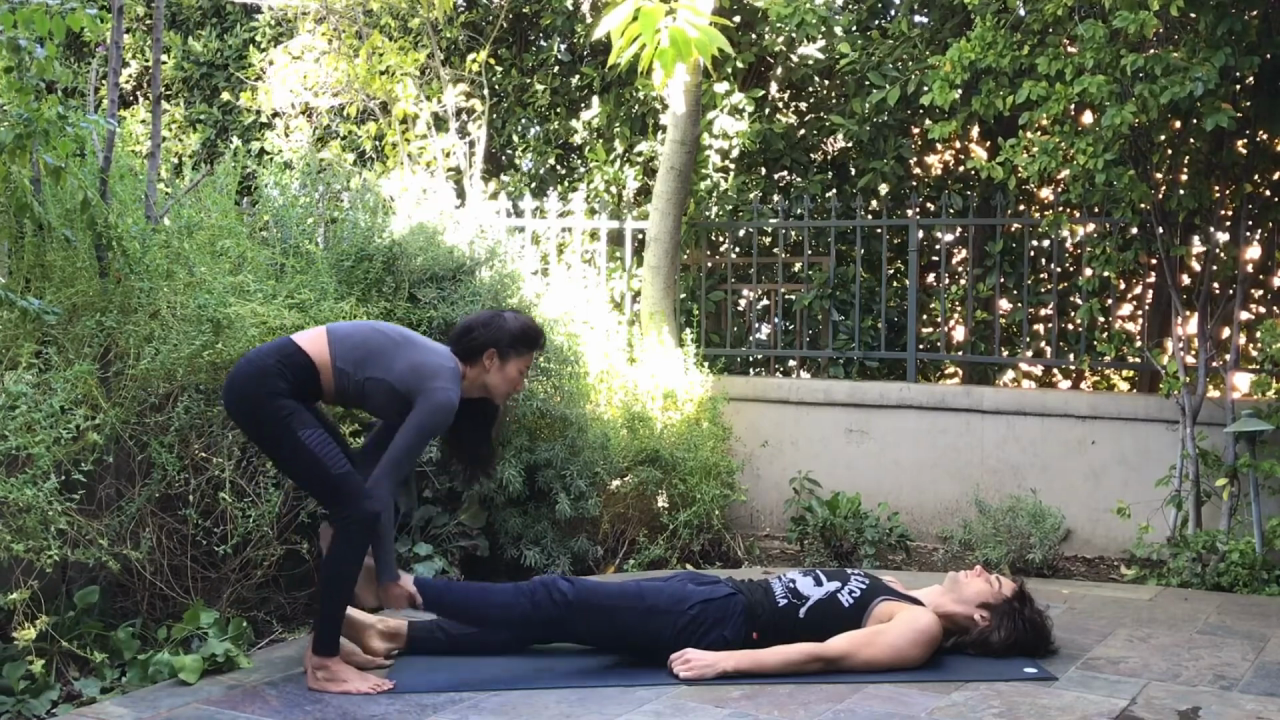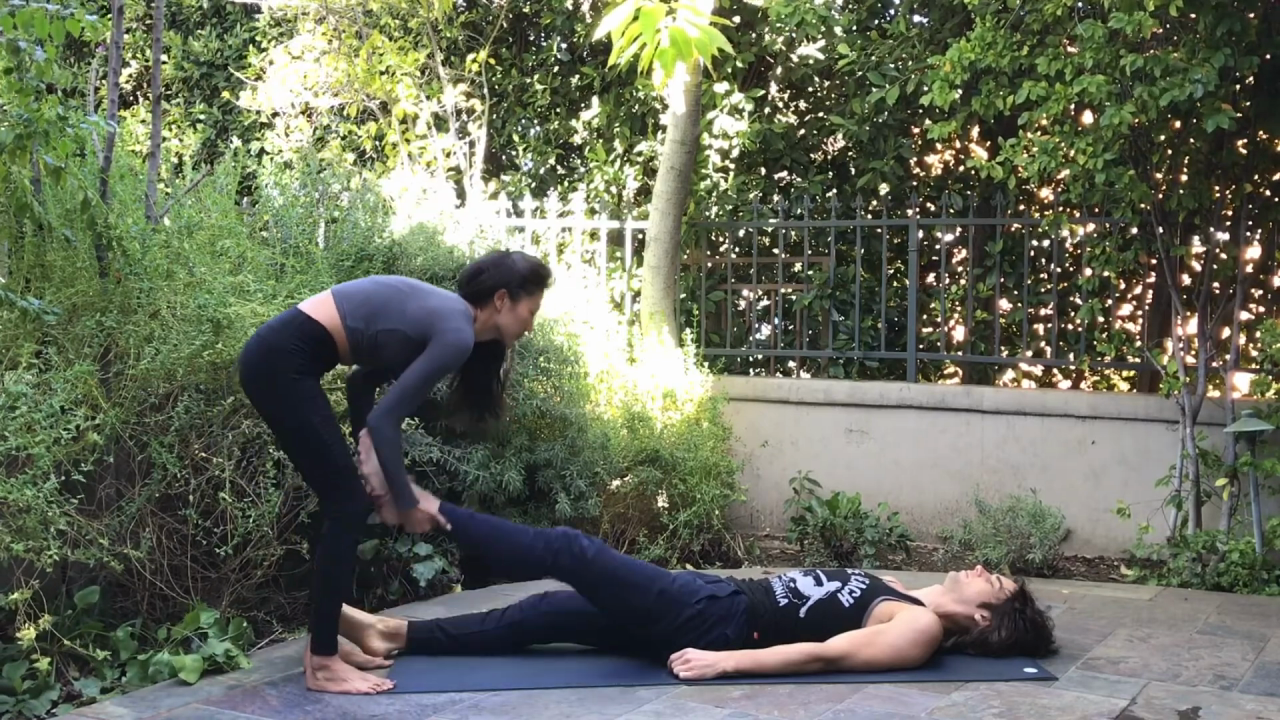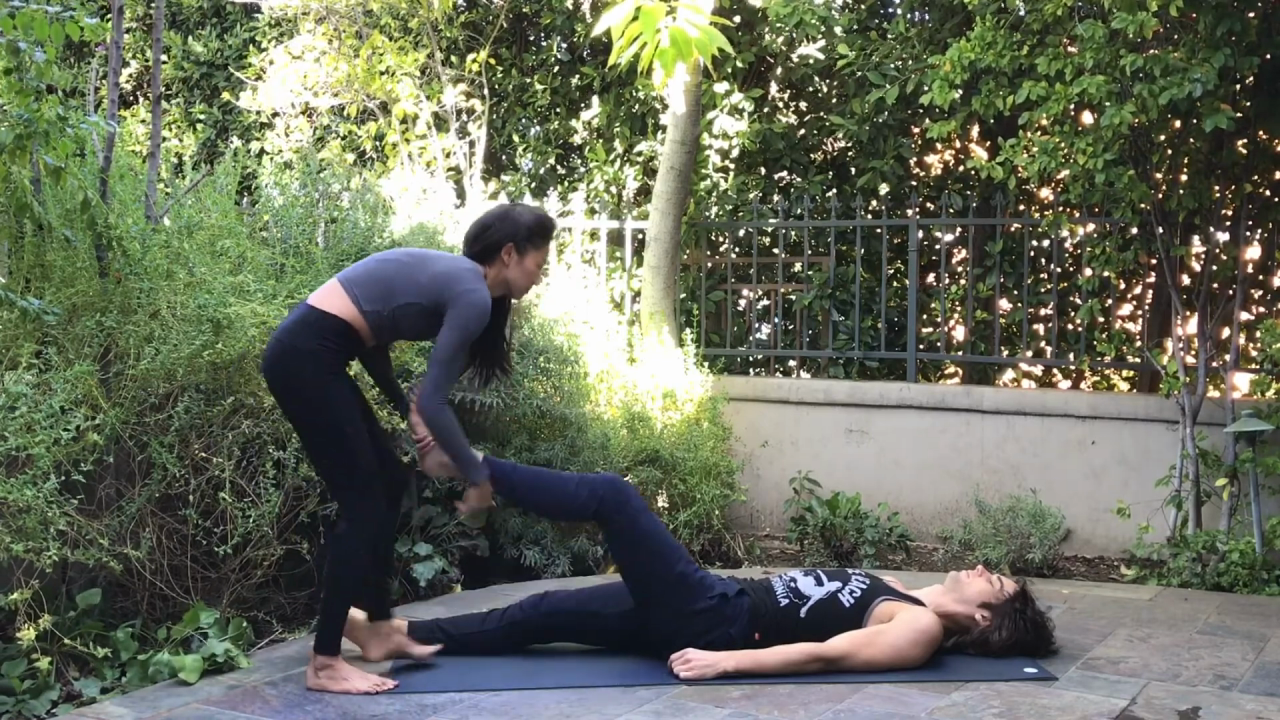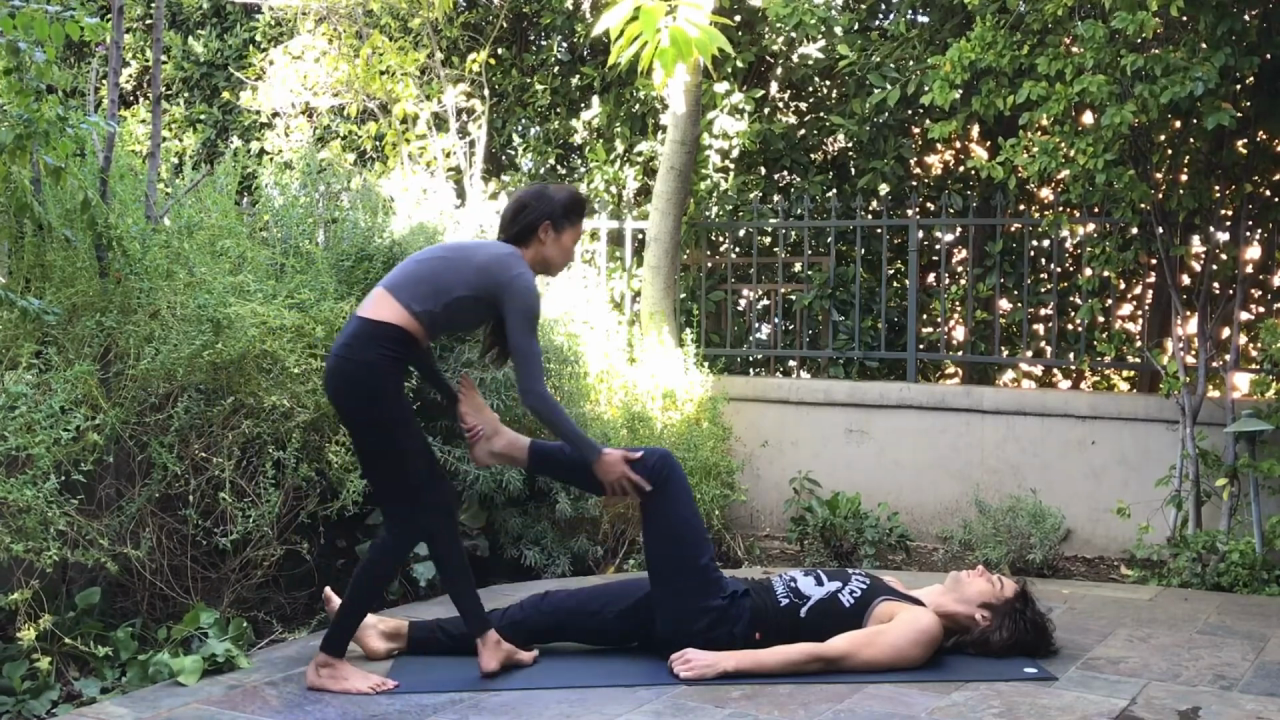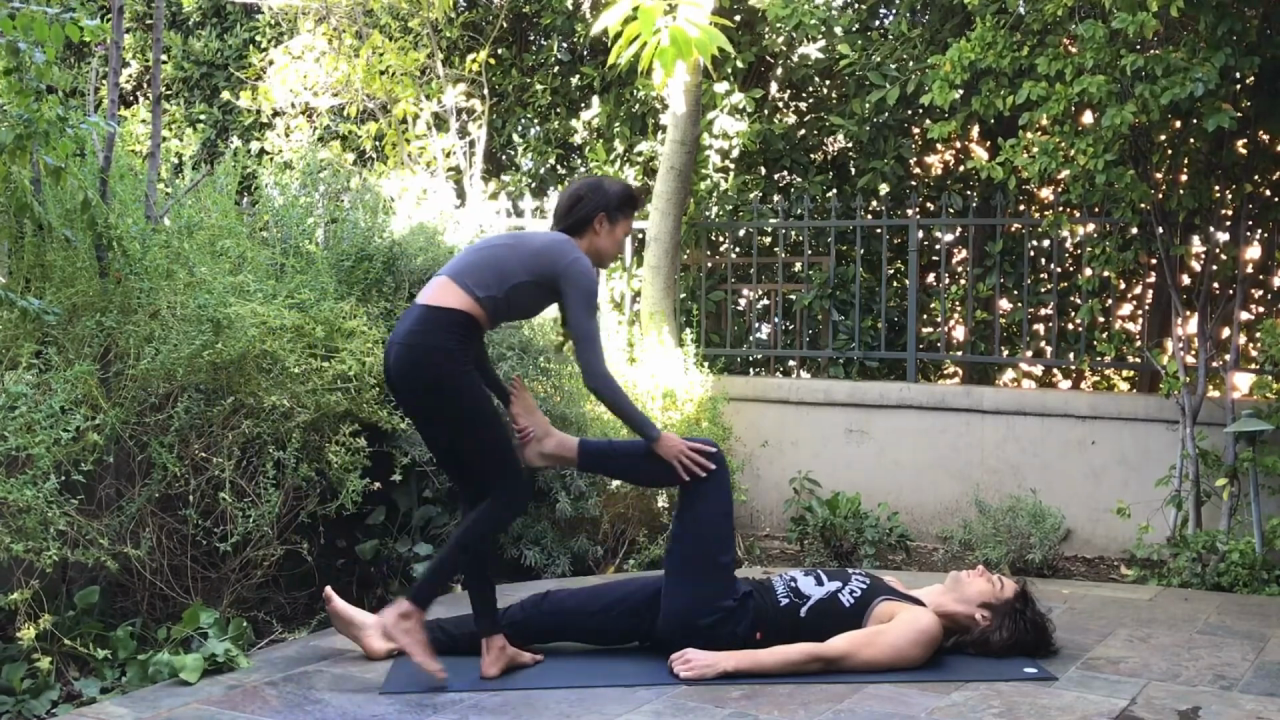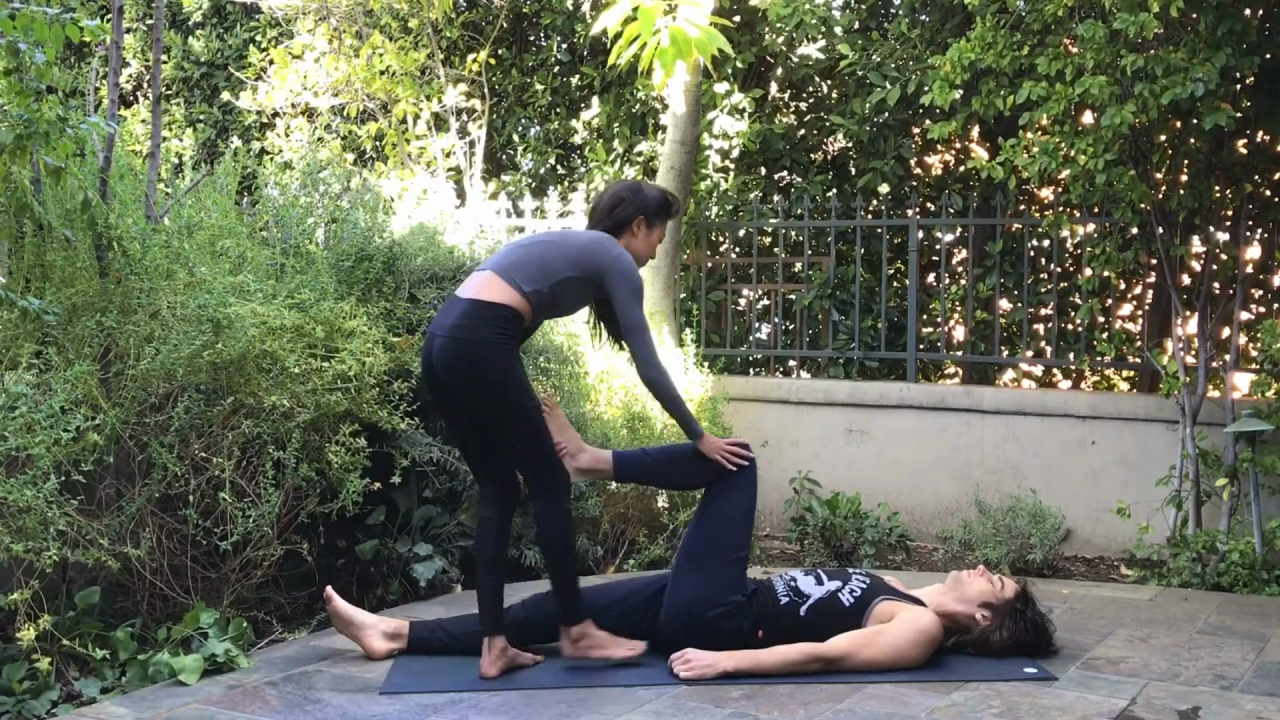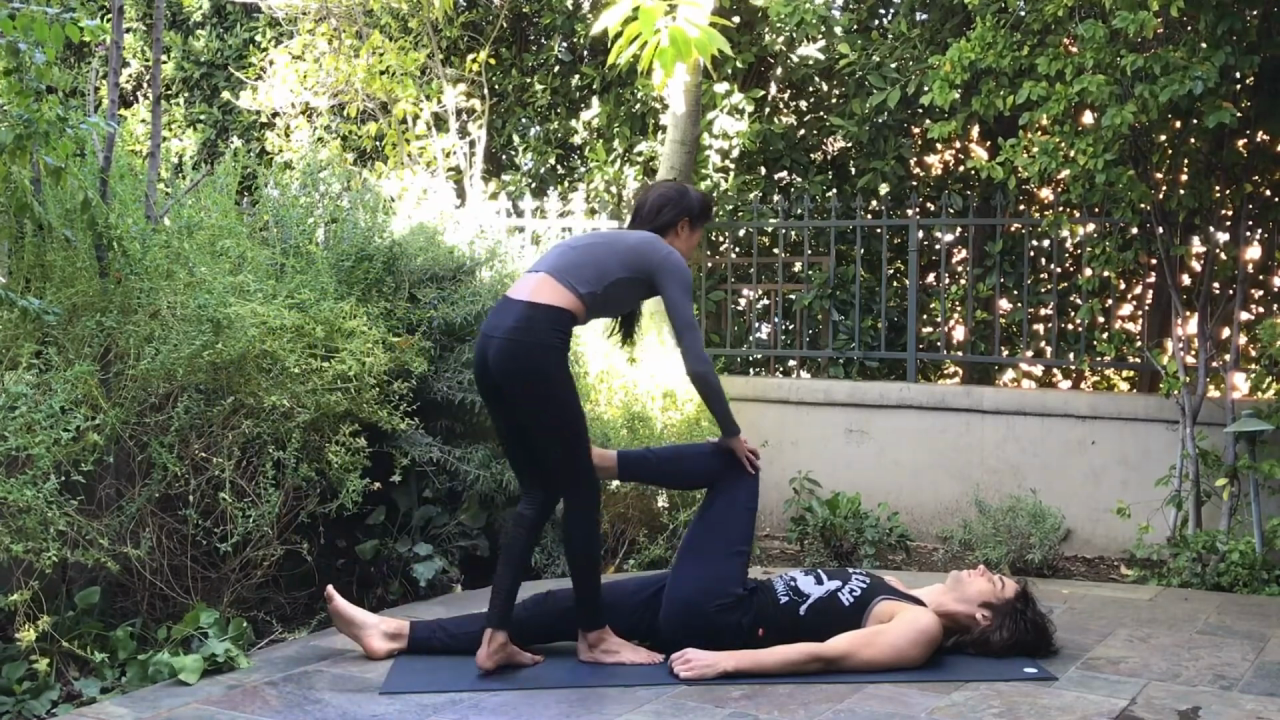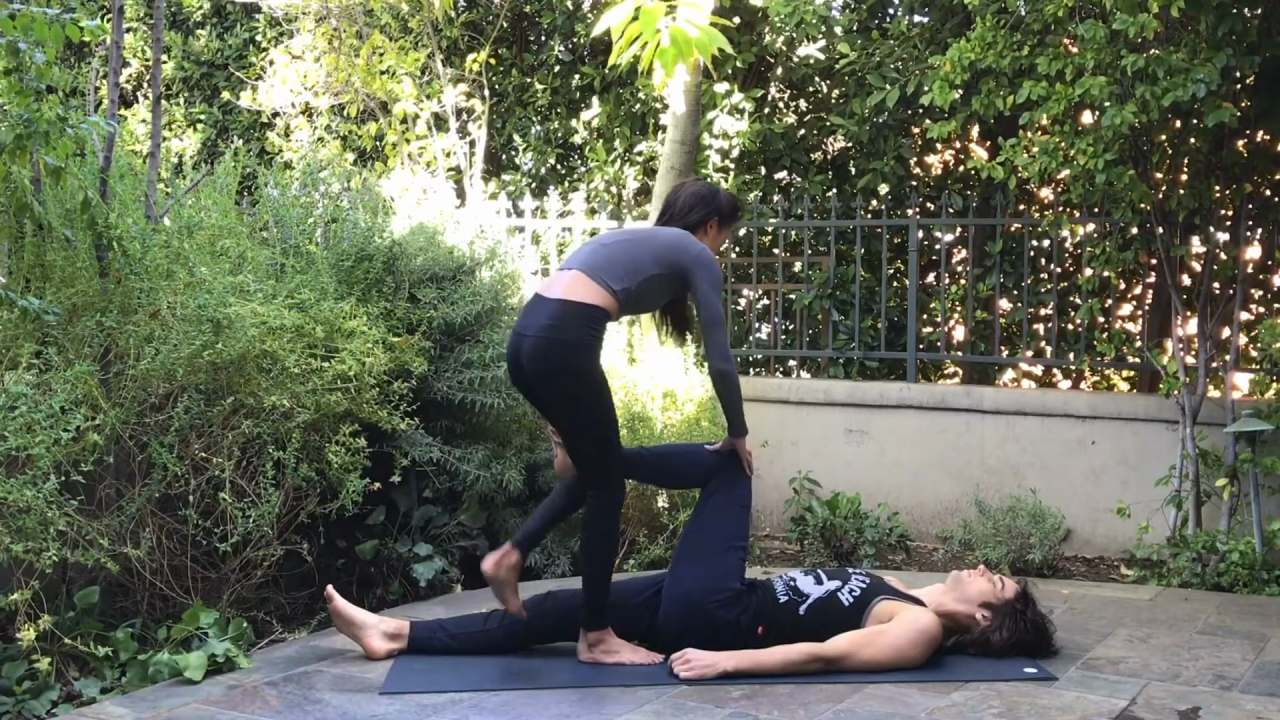
dt=0.3s
person 1, frame 1
left shoulder: (920, 631)
right shoulder: (902, 596)
left elbow: (828, 653)
left wrist: (725, 662)
left hip: (719, 623)
right hip: (721, 593)
left knee: (556, 599)
right knee: (549, 616)
left ankle: (404, 590)
right ankle: (398, 634)
person 1, frame 2
left shoulder: (920, 630)
right shoulder: (903, 593)
left elbow: (824, 652)
left wrist: (724, 663)
left hip: (719, 623)
right hip: (719, 596)
left knee: (572, 551)
right knee: (551, 610)
left ankle: (429, 509)
right ankle: (398, 634)
person 1, frame 3
left shoulder: (920, 632)
right shoulder: (907, 596)
left elbow: (825, 653)
left wrist: (725, 661)
left hip: (717, 623)
right hip: (722, 603)
left knee: (615, 495)
right knee: (552, 607)
left ankle: (467, 466)
right ankle: (401, 634)
person 1, frame 4
left shoulder: (919, 630)
right shoulder: (900, 594)
left elbow: (824, 653)
left wrist: (723, 662)
left hip: (717, 626)
right hip: (726, 603)
left knee: (658, 469)
right knee: (551, 611)
left ankle: (514, 449)
right ankle: (396, 634)
person 1, frame 5
left shoulder: (918, 631)
right shoulder: (901, 595)
left elbow: (825, 654)
left wrist: (723, 662)
left hip: (714, 625)
right hip: (702, 611)
left knee: (705, 462)
right knee: (552, 609)
left ankle: (559, 449)
right ankle: (396, 632)
person 1, frame 6
left shoulder: (919, 629)
right shoulder: (902, 595)
left elbow: (825, 652)
left wrist: (725, 661)
left hip: (715, 620)
right hip: (702, 606)
left knee: (732, 461)
right knee: (558, 605)
left ankle: (591, 461)
right ankle: (397, 634)
person 1, frame 7
left shoulder: (920, 630)
right shoulder: (899, 595)
left elbow: (825, 654)
left wrist: (723, 663)
left hip: (714, 620)
right hip: (704, 608)
left knee: (736, 464)
right knee: (559, 608)
left ankle: (594, 461)
right ankle: (397, 634)
person 1, frame 8
left shoulder: (920, 630)
right shoulder: (899, 593)
left elbow: (824, 653)
left wrist: (722, 663)
left hip: (716, 618)
right hip: (706, 607)
left knee: (727, 466)
right knee: (559, 608)
right ankle: (398, 634)
person 2, frame 1
left shoulder: (435, 372)
right shoulder: (442, 391)
left elbow: (372, 463)
right elbow: (383, 483)
left wrist: (372, 561)
right wrist: (388, 577)
left hip: (274, 383)
right hip: (265, 388)
left knee: (355, 504)
right knee: (359, 509)
left ankle: (325, 644)
right ankle: (324, 665)
person 2, frame 2
left shoulder: (442, 316)
right shoulder: (456, 333)
right elbow: (385, 419)
left wrist: (368, 450)
right wrist: (407, 503)
left hip: (281, 357)
right hip: (281, 362)
left knee: (346, 499)
right knee: (348, 504)
left ankle: (326, 642)
right ankle: (323, 663)
person 2, frame 3
left shoulder: (450, 276)
right shoulder: (470, 294)
right elbow: (432, 400)
left wrist: (408, 413)
right wrist: (475, 475)
left hip: (306, 353)
right hip: (306, 360)
left knee: (389, 484)
right knee: (364, 505)
left ankle: (378, 625)
right ankle: (324, 663)
person 2, frame 4
left shoulder: (487, 261)
right shoulder: (515, 278)
right elbow: (534, 393)
left wrist: (456, 402)
right wrist: (596, 457)
left hip: (361, 362)
right hip: (368, 369)
left knee: (435, 503)
right knee: (410, 516)
left ankle: (487, 641)
right ankle: (329, 662)
person 2, frame 5
left shoulder: (537, 250)
right shoulder: (572, 263)
right elbow: (595, 375)
left wrist: (508, 403)
right wrist: (655, 438)
left hip: (408, 350)
right hip: (433, 355)
left knee: (482, 495)
right knee: (509, 491)
left ankle: (491, 643)
right ankle: (409, 611)
person 2, frame 6
left shoulder: (572, 248)
right shoulder: (616, 260)
right elbow: (649, 368)
left wrist: (533, 413)
right wrist: (698, 437)
left hip: (442, 342)
right hip: (477, 348)
left knee: (499, 492)
right knee: (550, 486)
left ankle: (495, 644)
right ankle: (576, 629)
person 2, frame 7
left shoulder: (606, 244)
right shoulder: (664, 259)
right elbow: (697, 363)
right wrist: (731, 434)
left hip: (493, 340)
right hip: (530, 348)
left knee: (538, 494)
right knee: (580, 492)
left ankle: (496, 635)
right ankle: (593, 635)
person 2, frame 8
left shoulder: (632, 240)
right shoulder: (698, 255)
right elbow: (720, 360)
right wrist: (737, 434)
left hip: (526, 337)
right hip: (563, 346)
left knee: (601, 471)
right knee: (607, 488)
left ankle: (511, 553)
right ankle: (595, 636)
